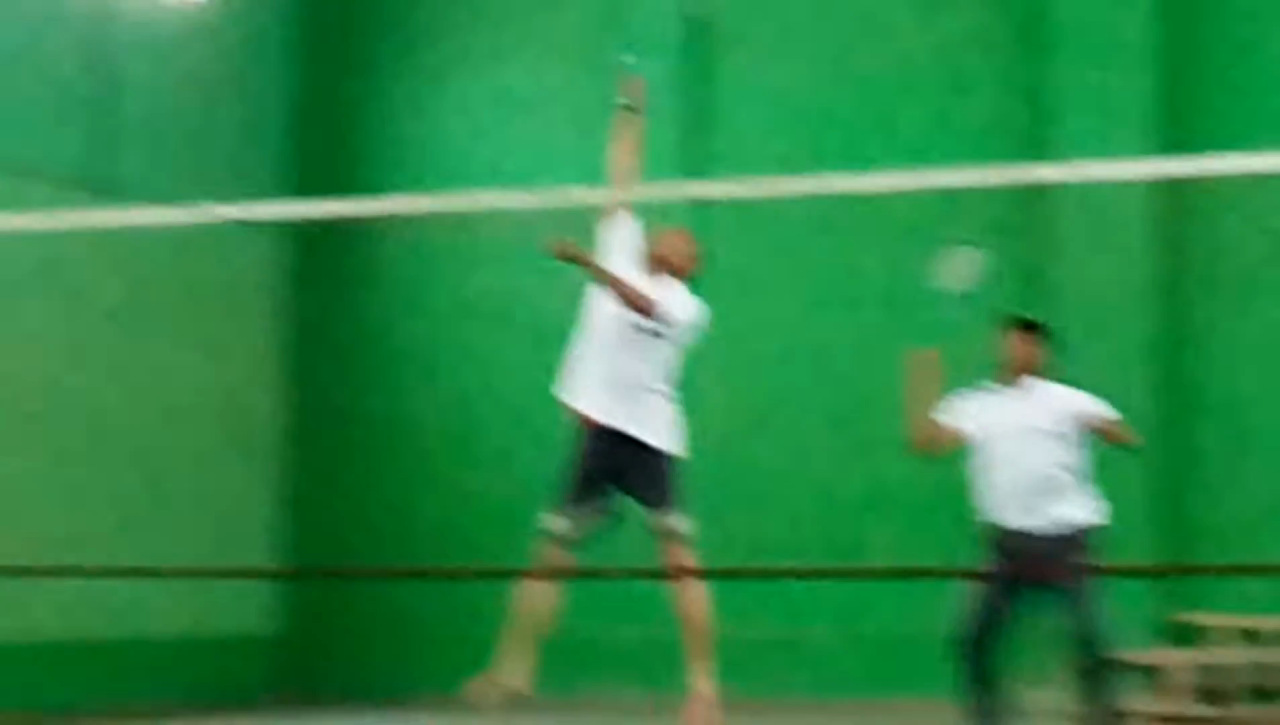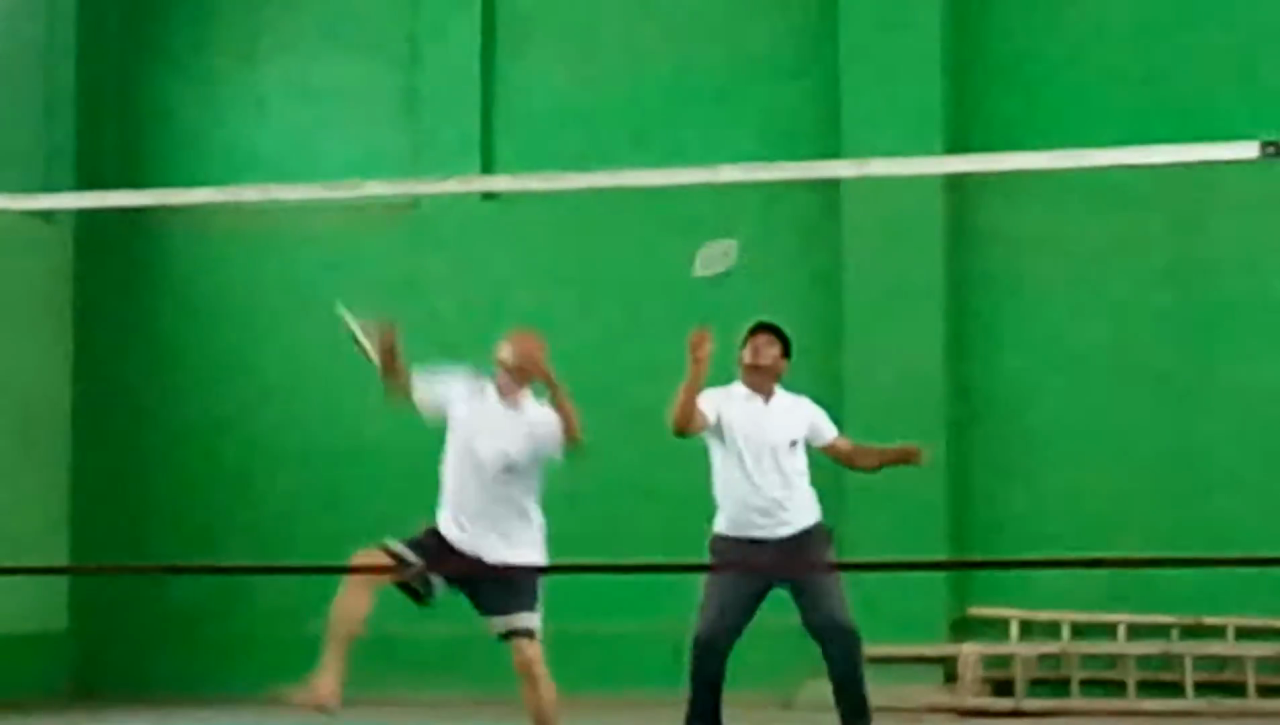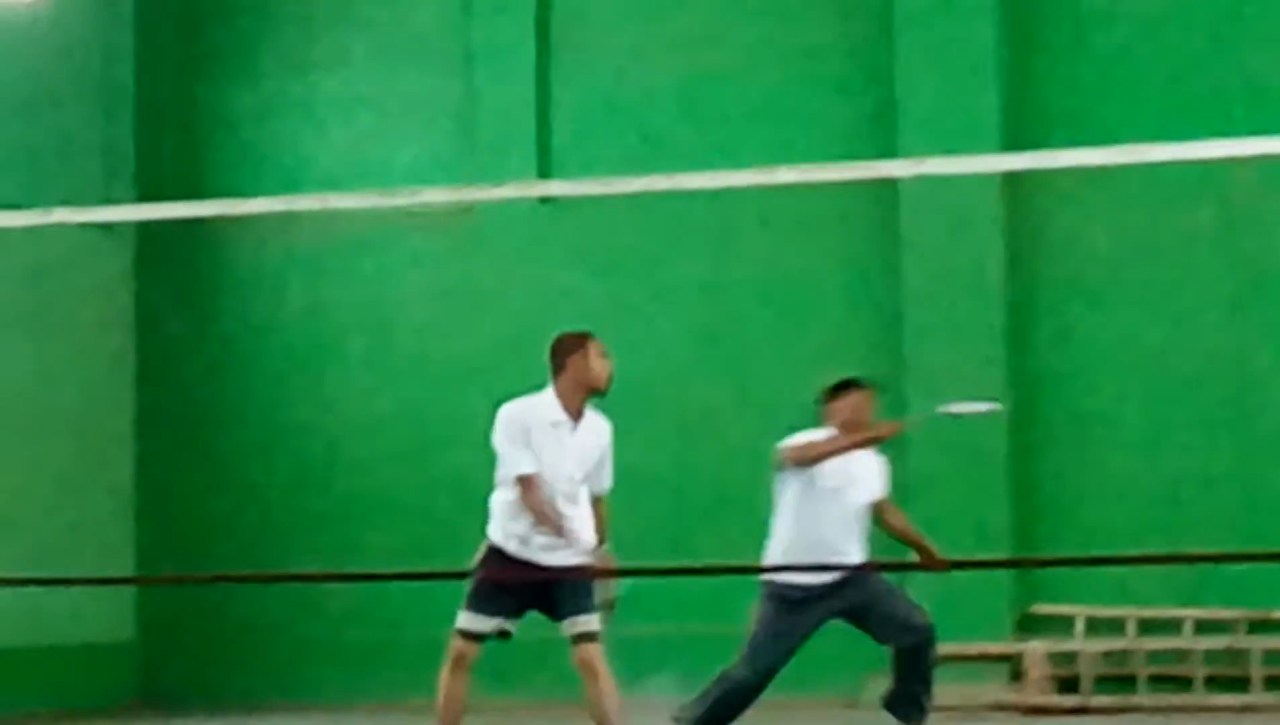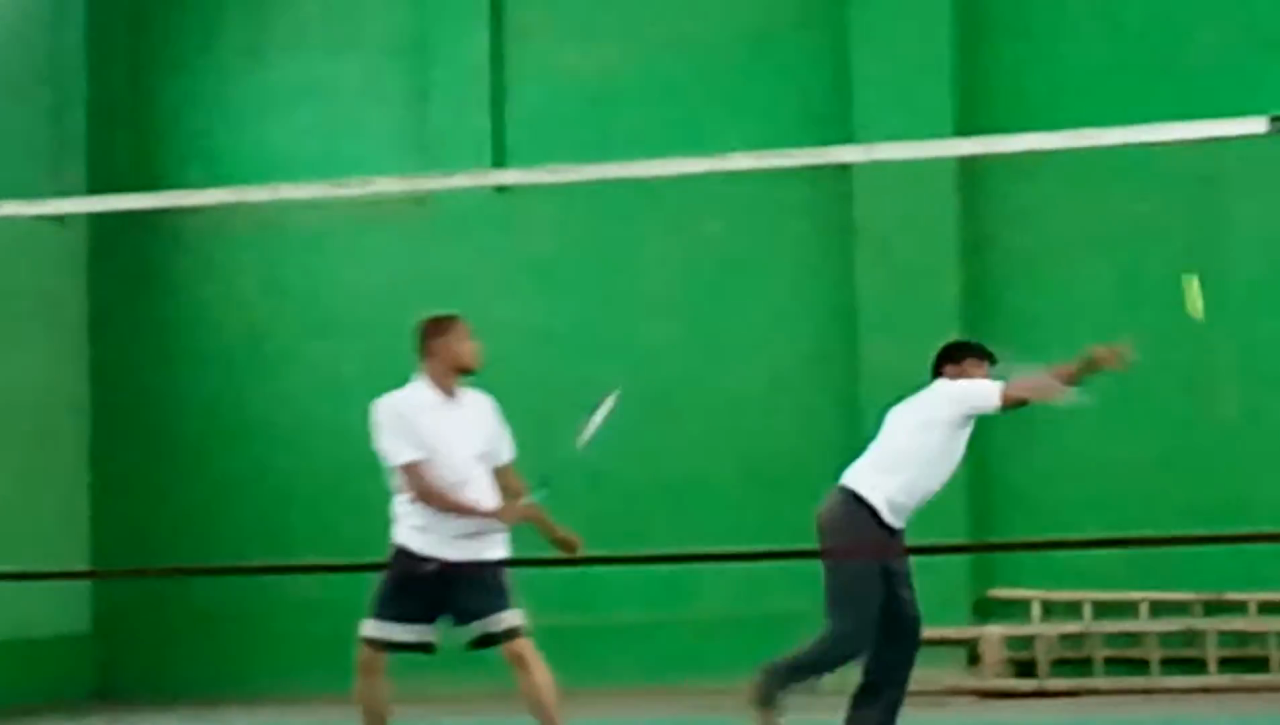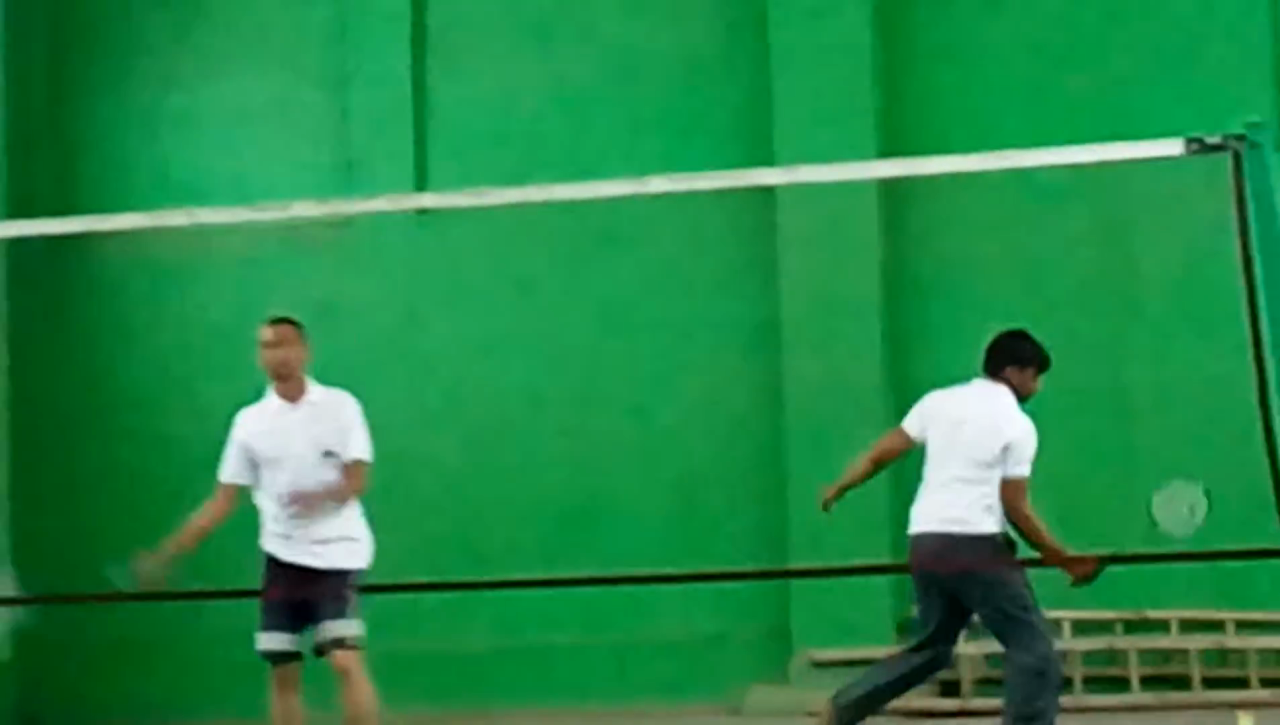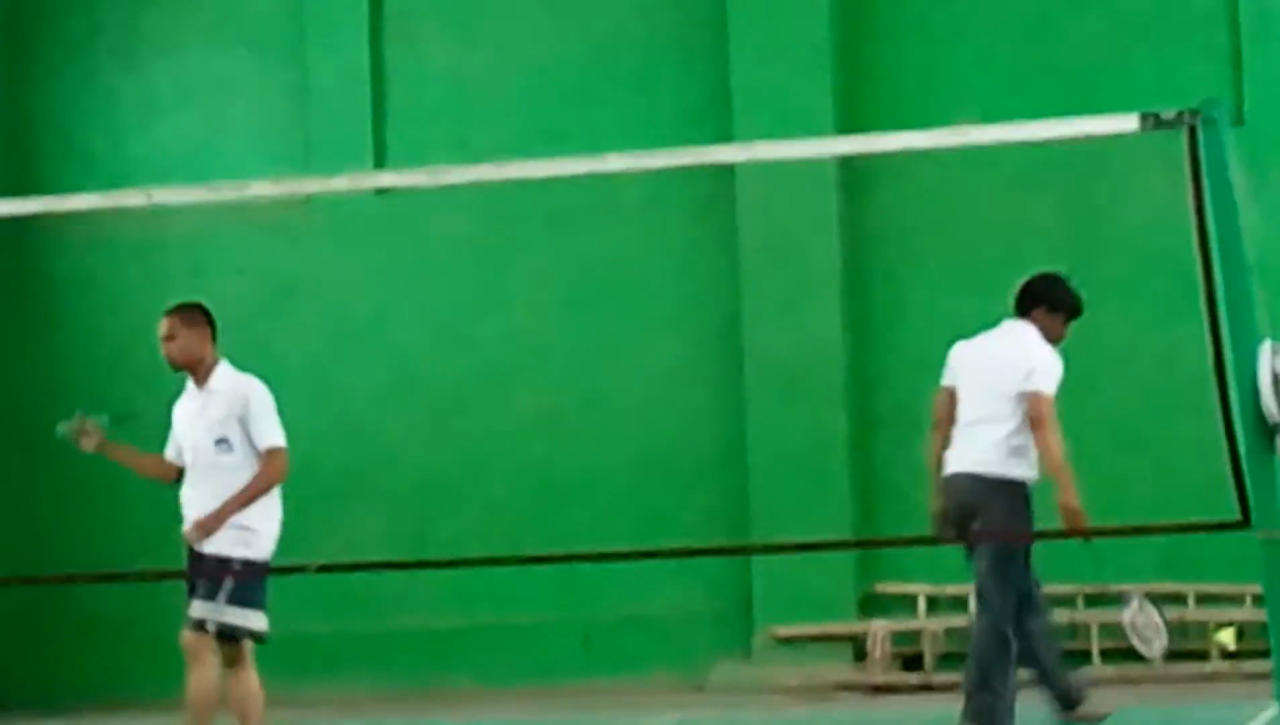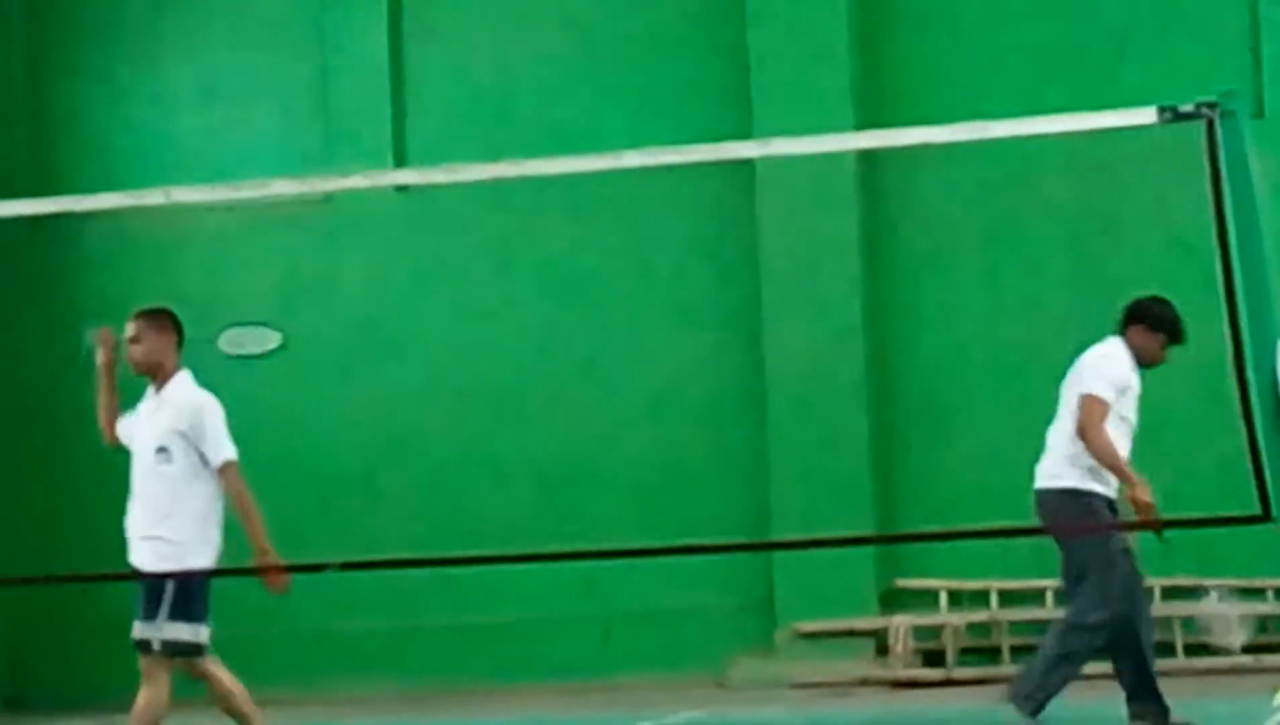
dt=0.3s
person 1, frame 1
left shoulder: (684, 306)
right shoulder: (618, 261)
left elbow: (643, 303)
right elbow: (622, 177)
left wrist: (590, 265)
right wrist: (632, 112)
left hip: (647, 439)
right hip: (597, 428)
left knee: (678, 560)
right knee: (550, 556)
right ankle: (513, 668)
person 1, frame 2
left shoulder: (541, 421)
right shoulder: (464, 389)
left elbow: (573, 439)
right elbow: (402, 388)
left wrist: (551, 379)
right wrist: (389, 353)
left hip: (512, 558)
right hip: (451, 541)
left knee: (527, 661)
right knee: (366, 567)
right ankle: (327, 684)
person 1, frame 3
left shoulder: (600, 429)
right shoulder: (517, 416)
right elbow: (531, 495)
left wrist: (601, 554)
right wrist: (578, 544)
left hip: (570, 564)
right hip: (512, 552)
left knee: (591, 660)
right knee: (461, 653)
person 1, frame 4
left shoulder: (484, 408)
right shoulder: (393, 408)
left elbow: (506, 478)
right elbow: (421, 487)
left wrist: (551, 529)
right wrist: (489, 514)
left hip: (480, 555)
right hip: (418, 555)
left knee: (521, 652)
right knee: (370, 657)
person 1, frame 5
left shoulder: (342, 406)
right shoulder: (249, 422)
left elbow: (358, 479)
right elbow: (225, 500)
left wrist: (319, 496)
right wrist: (167, 552)
left hip: (337, 556)
right hip: (284, 557)
left knee: (346, 664)
right knee: (284, 673)
person 1, frame 6
left shoulder: (247, 391)
right shoulder: (183, 403)
left elbow: (276, 466)
right elbow: (169, 471)
left wrist: (220, 514)
right wrist: (103, 445)
left hip: (237, 543)
right hip: (206, 544)
left knee: (196, 643)
right knee: (233, 652)
person 1, frame 7
left shoulder: (197, 405)
right shoulder: (151, 403)
left elbow: (232, 479)
right elbow: (111, 434)
left wrist: (265, 552)
right wrist: (104, 367)
left hip: (177, 556)
right hip: (151, 554)
left knee: (153, 665)
right knee: (195, 662)
person 2, frame 1
left shoulder: (1066, 401)
right shoulder: (971, 405)
left elbow: (1123, 437)
right elbow: (926, 441)
left wrist: (1108, 430)
right wrist: (923, 381)
left hip: (1065, 537)
right hip: (1011, 540)
left knee: (1084, 636)
right knee: (976, 636)
person 2, frame 2
left shoulder: (803, 410)
right shoulder: (716, 401)
left elbow: (851, 454)
right elbow: (681, 425)
left wrist: (897, 454)
right wrist: (696, 369)
left hip: (802, 541)
right hip: (738, 546)
left knee: (840, 633)
right knee: (711, 639)
person 2, frame 3
left shoulder: (873, 464)
right shoulder: (808, 441)
left elbow: (886, 514)
right elbow: (798, 455)
left wrist: (922, 546)
right wrist: (863, 438)
left hip: (852, 577)
right hip: (792, 586)
left knee: (916, 631)
right knee: (750, 673)
person 2, frame 4
left shoulder: (915, 409)
right shoulder: (960, 393)
right elbow: (1031, 390)
right wrist: (1090, 363)
left hip: (880, 526)
right hip: (856, 520)
left knee: (904, 628)
right knee: (851, 635)
right ankle: (774, 681)
person 2, frame 5
left shoulder: (937, 402)
right shoulder: (1017, 425)
left elbow: (881, 454)
right elbow: (1016, 510)
left wrist: (837, 489)
right wrist: (1065, 559)
left hip: (925, 544)
right hip: (977, 548)
left knee: (933, 649)
right knee: (1032, 646)
person 2, frame 6
left shoulder: (966, 348)
right shoulder: (1040, 355)
left elbow: (940, 425)
right elbow: (1041, 423)
left wrist: (938, 495)
right wrist: (1068, 491)
left hip: (959, 483)
right hip: (997, 485)
left knee: (1021, 603)
right knee: (998, 614)
person 2, frame 7
left shoulder: (1114, 370)
right shoulder: (1110, 362)
right elbow: (1089, 428)
right wrist: (1136, 483)
left hip: (1083, 496)
right hip: (1074, 495)
left knee: (1129, 605)
right knee: (1101, 607)
